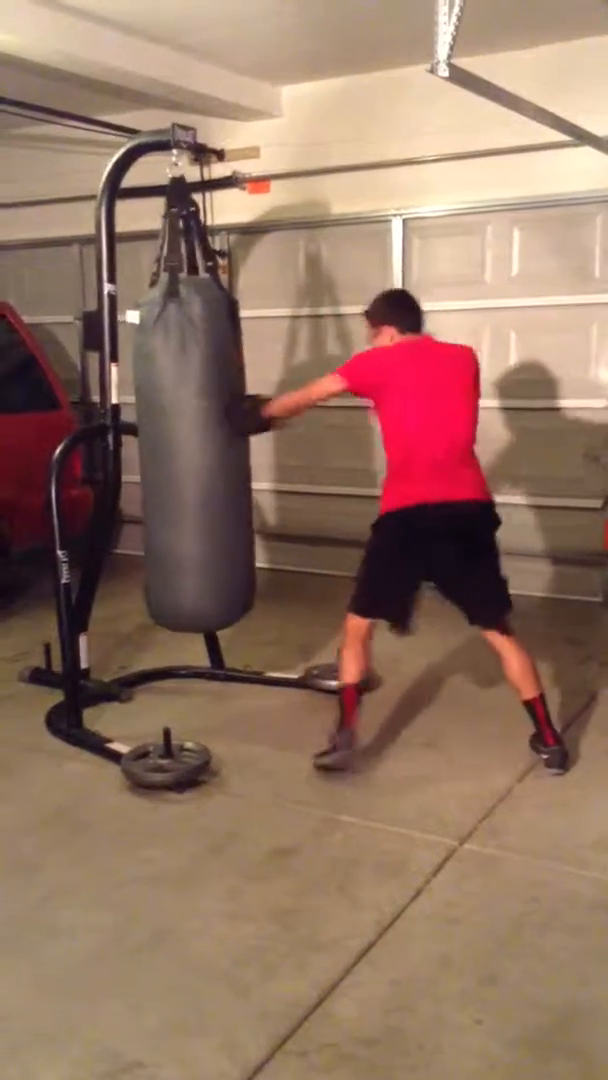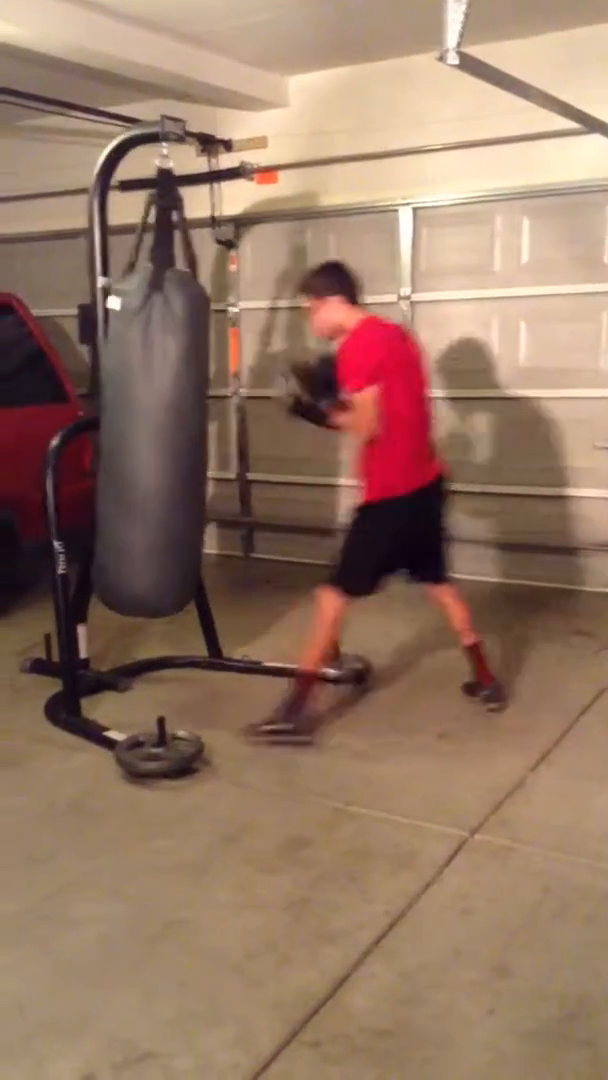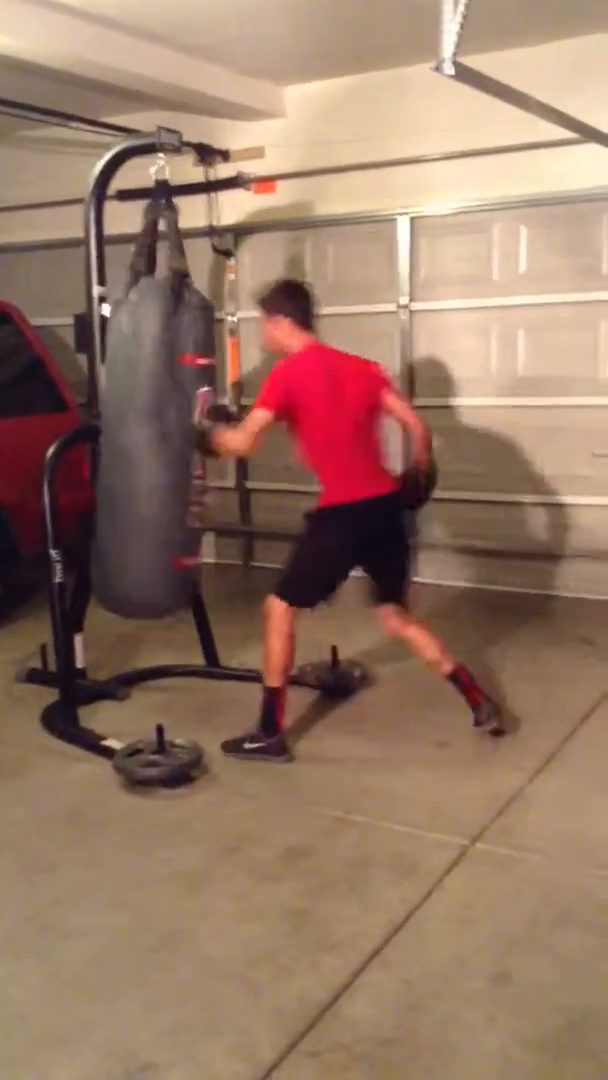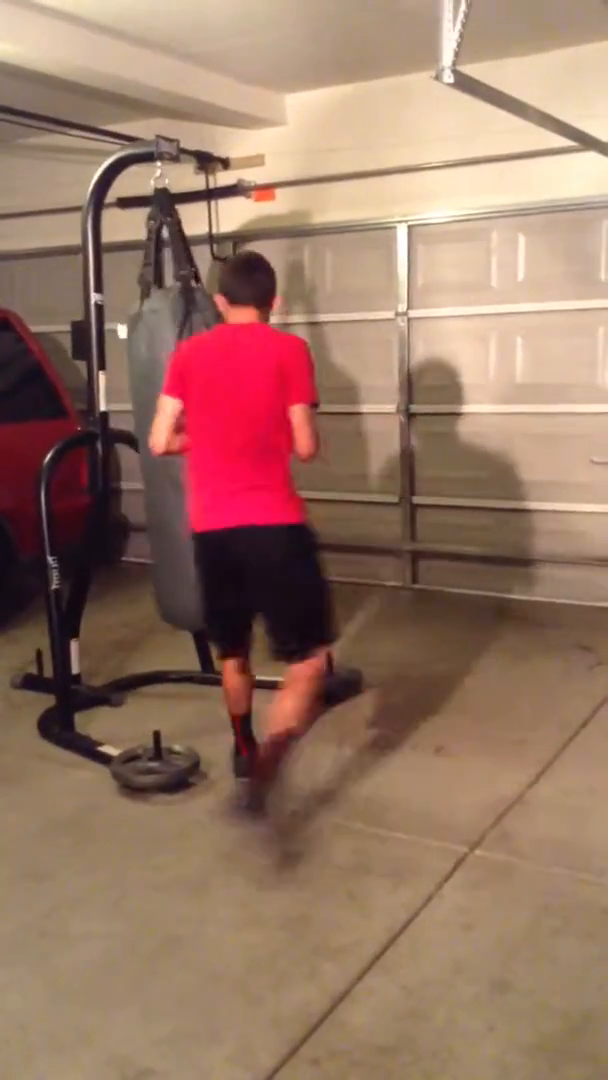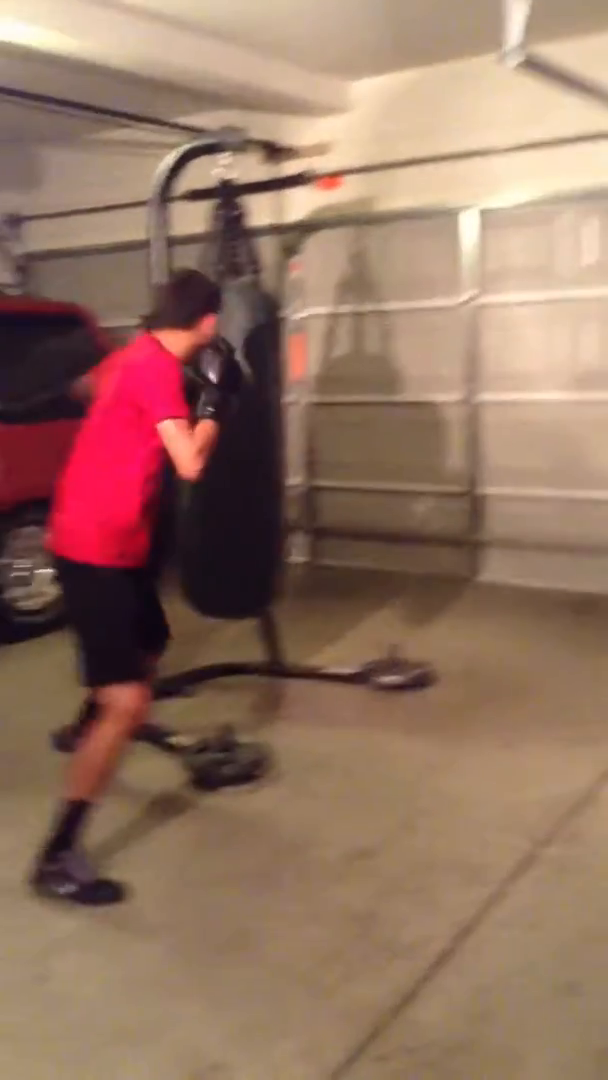
dt=1s
person 1, frame 1
left shoulder: (377, 361)
right shoulder: (465, 358)
left elbow: (303, 399)
left wrist: (255, 413)
left hip: (406, 513)
right hip: (469, 508)
left knee: (358, 623)
right knee: (498, 631)
left ankle: (344, 738)
right ankle: (549, 740)
person 1, frame 2
left shoulder: (358, 345)
right shoulder: (395, 334)
left elbow: (368, 428)
left wrist: (322, 412)
right wrist: (345, 401)
left hip: (391, 493)
right hip: (426, 482)
left knee: (334, 598)
right knee: (436, 583)
left ankle: (294, 712)
right ankle: (486, 681)
person 1, frame 3
left shoulder: (289, 370)
right shoulder: (362, 368)
left elbow: (242, 442)
right elbow: (416, 424)
left wrist: (197, 435)
right wrist: (419, 470)
left hip: (345, 509)
right hip: (386, 503)
left knee: (279, 608)
right knee: (394, 616)
left ankle: (269, 733)
right ankle: (478, 702)
person 1, frame 4
left shoulder: (188, 355)
right shoulder: (290, 351)
left elbow: (160, 443)
right elbow: (306, 447)
left hip: (209, 524)
right hip: (273, 521)
left knee: (231, 650)
right knee: (310, 656)
left ankle: (245, 759)
right ankle: (265, 781)
person 1, frame 5
left shoulder: (126, 360)
right shoulder: (159, 370)
right elbow: (189, 463)
right wrist: (217, 403)
left hip: (96, 540)
right hip: (96, 552)
left knee: (144, 644)
right knee: (134, 696)
left ankle: (88, 730)
right ankle: (59, 858)
